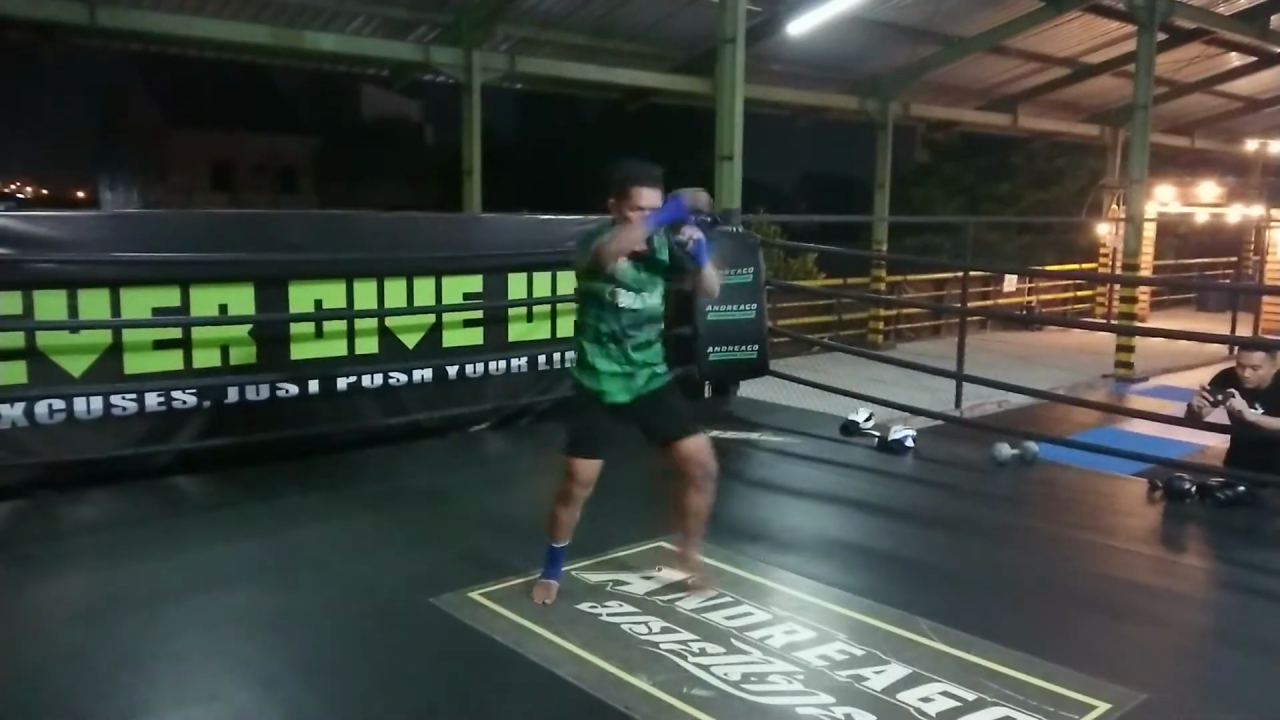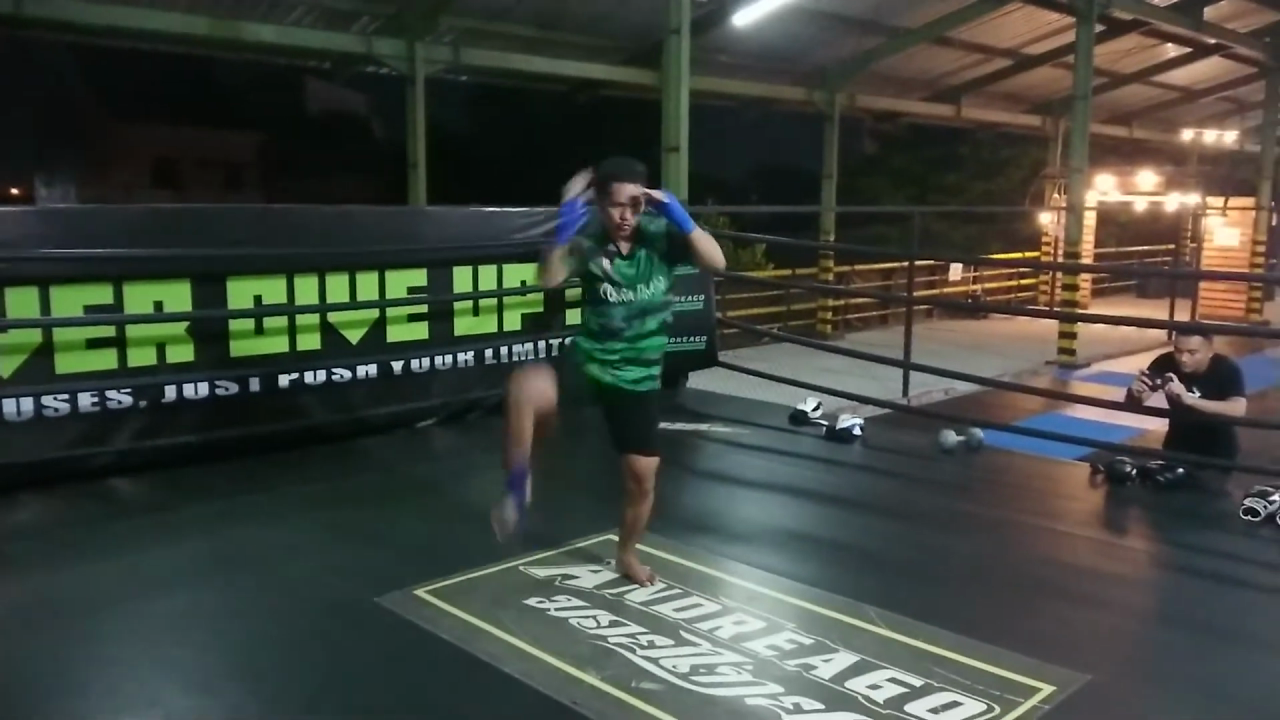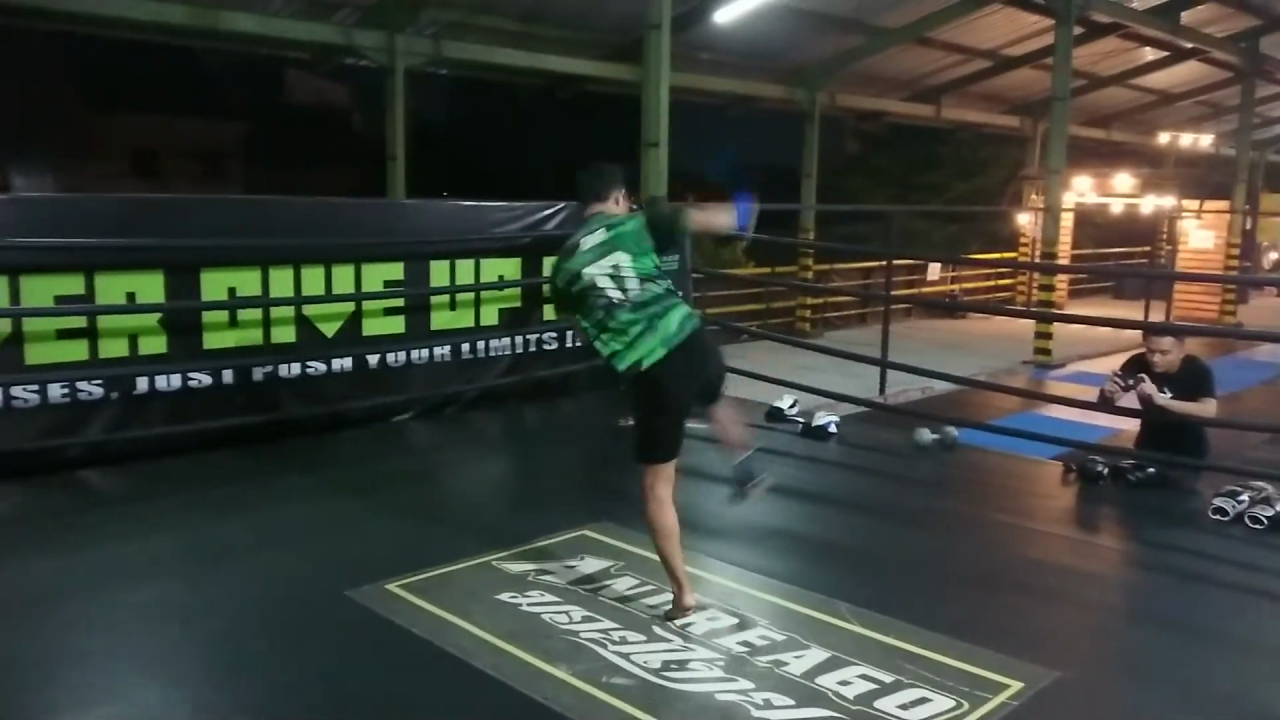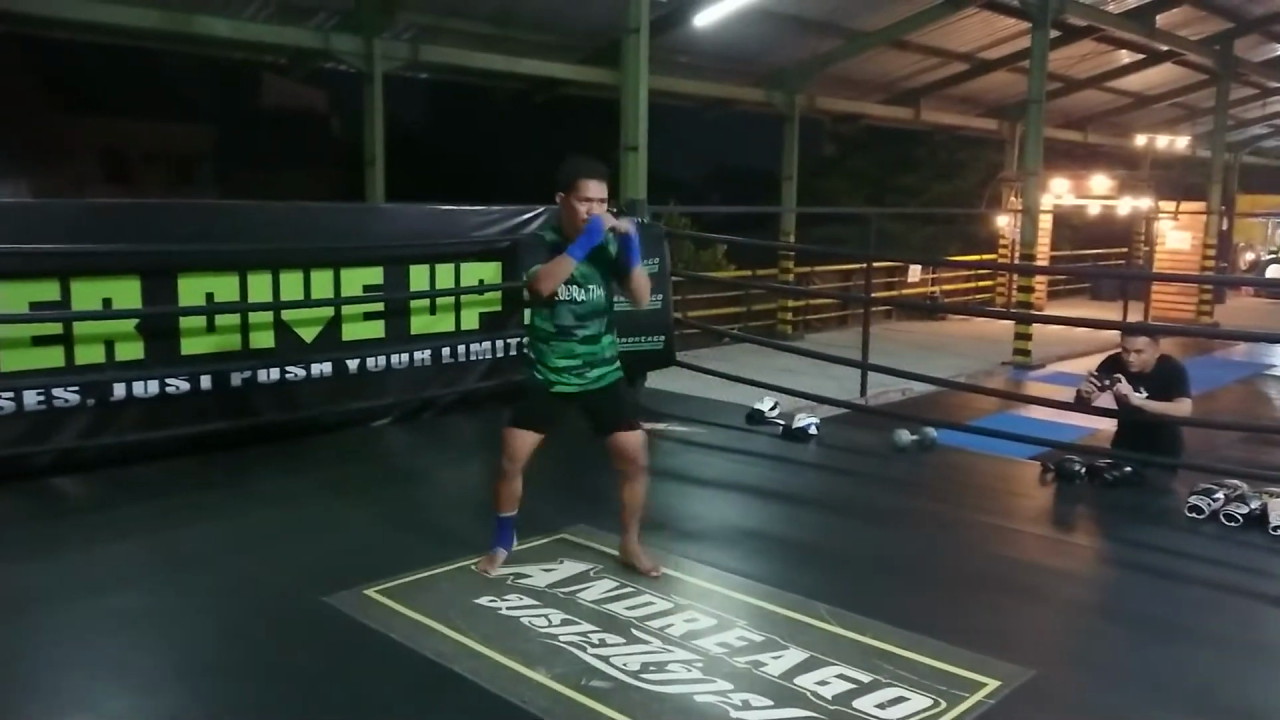
dt=1s
person 1, frame 1
left shoulder: (664, 248)
right shoulder: (595, 243)
left elbow: (711, 290)
right elbow: (608, 250)
left wrist: (698, 249)
right wrist: (669, 213)
left hip: (652, 382)
right hip: (599, 388)
left knee: (702, 465)
right knee: (577, 484)
left ankle: (689, 548)
right ankle: (552, 568)
person 1, frame 2
left shoulder: (660, 233)
right shoulder: (585, 239)
left elbow: (716, 262)
right elbow: (549, 278)
left wrist: (674, 211)
right wrist: (566, 224)
left hip: (638, 379)
right hip: (588, 365)
left knee: (642, 480)
right knee: (524, 389)
left ankle: (627, 554)
right ankle: (517, 485)
person 1, frame 3
left shoulder: (563, 264)
right shoulder: (634, 224)
left elbow: (574, 321)
right elbow: (704, 220)
right wrist: (739, 213)
left hip: (649, 376)
right hip: (687, 346)
left knee: (657, 487)
right knee: (714, 404)
left ankle: (682, 591)
right ankle: (747, 467)
person 1, frame 4
left shoulder: (610, 242)
right shoulder: (542, 242)
left elbow: (640, 298)
right elbow: (542, 286)
left wrist: (631, 247)
right wrist: (584, 242)
left hip: (602, 376)
right hip: (549, 378)
left knee: (634, 459)
right knee: (512, 459)
left ankle: (630, 543)
right ankle: (502, 541)
